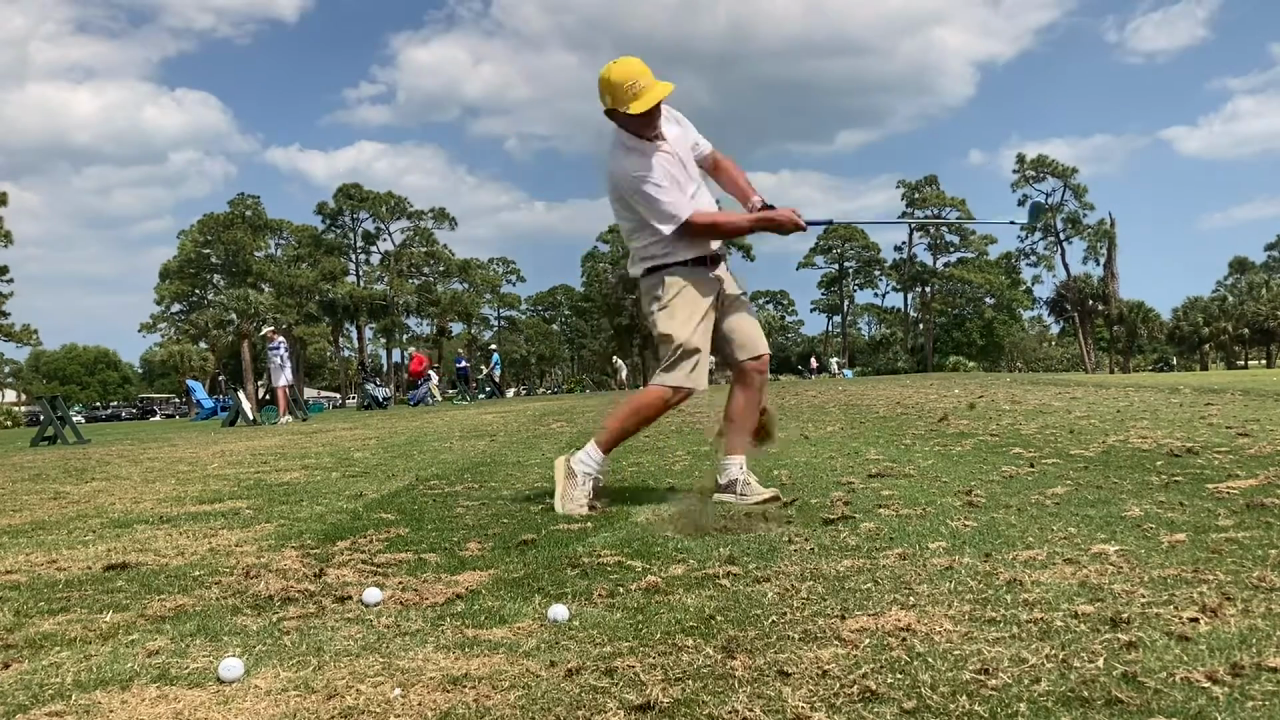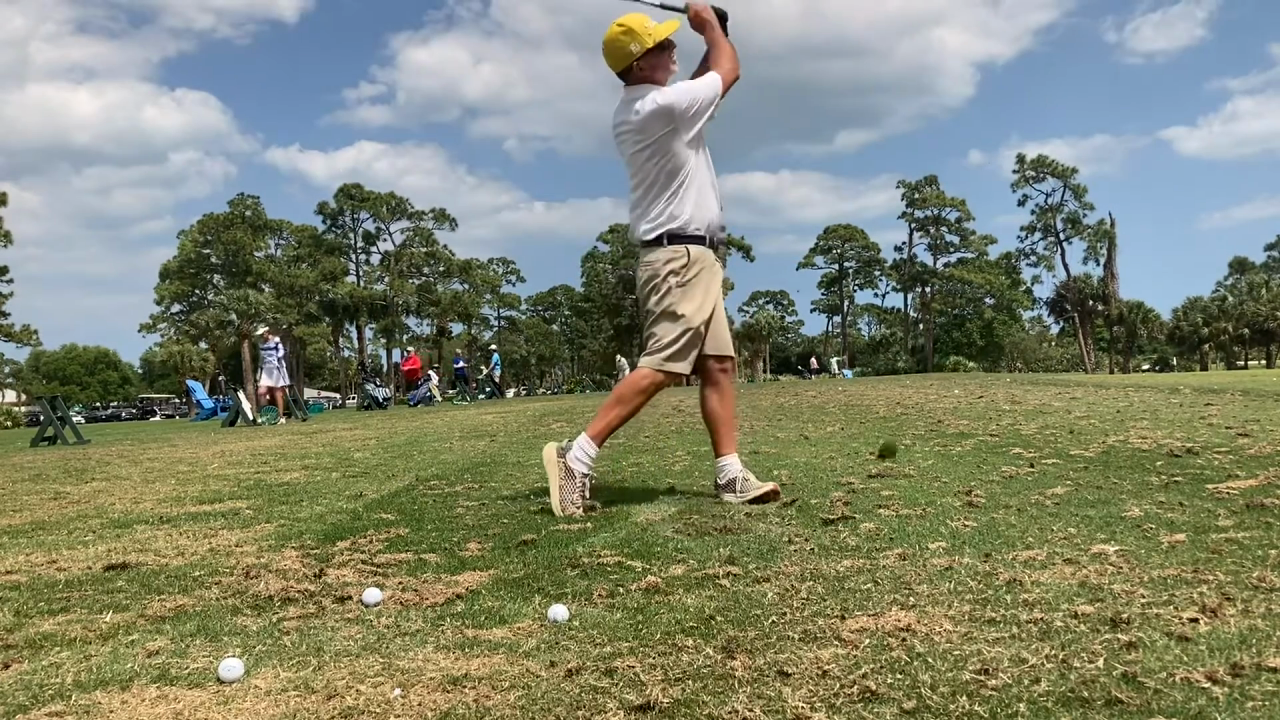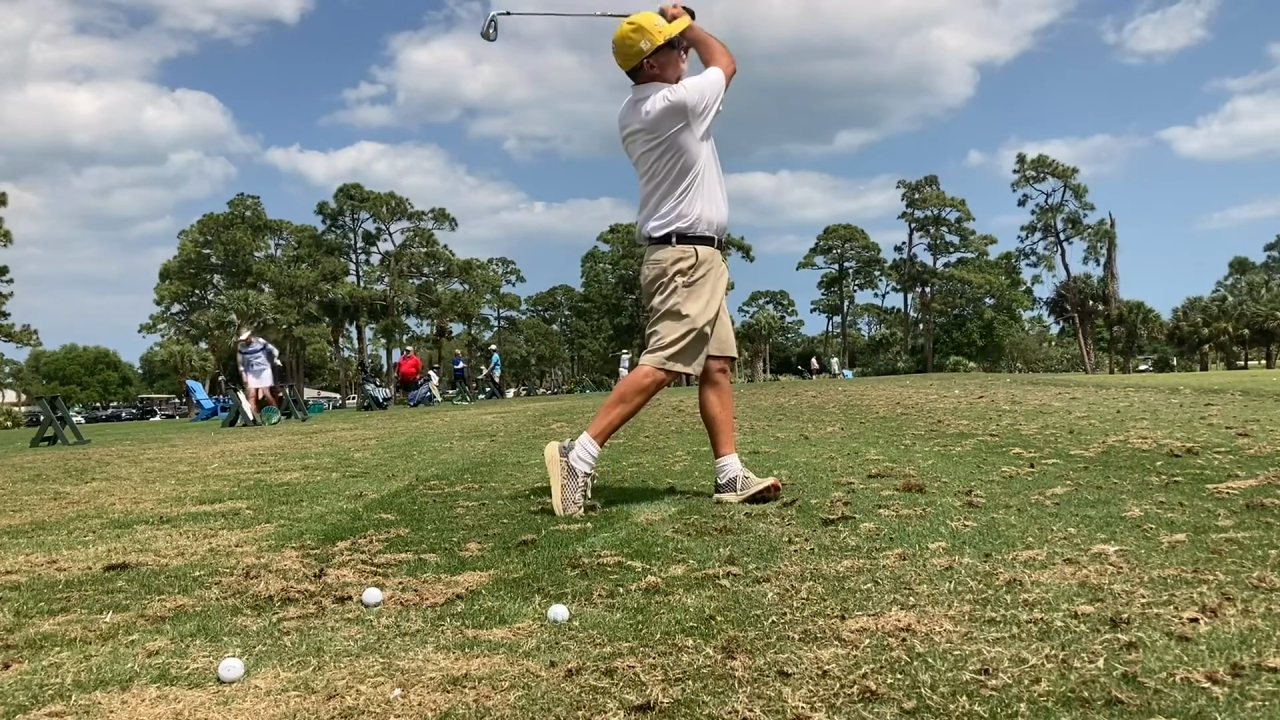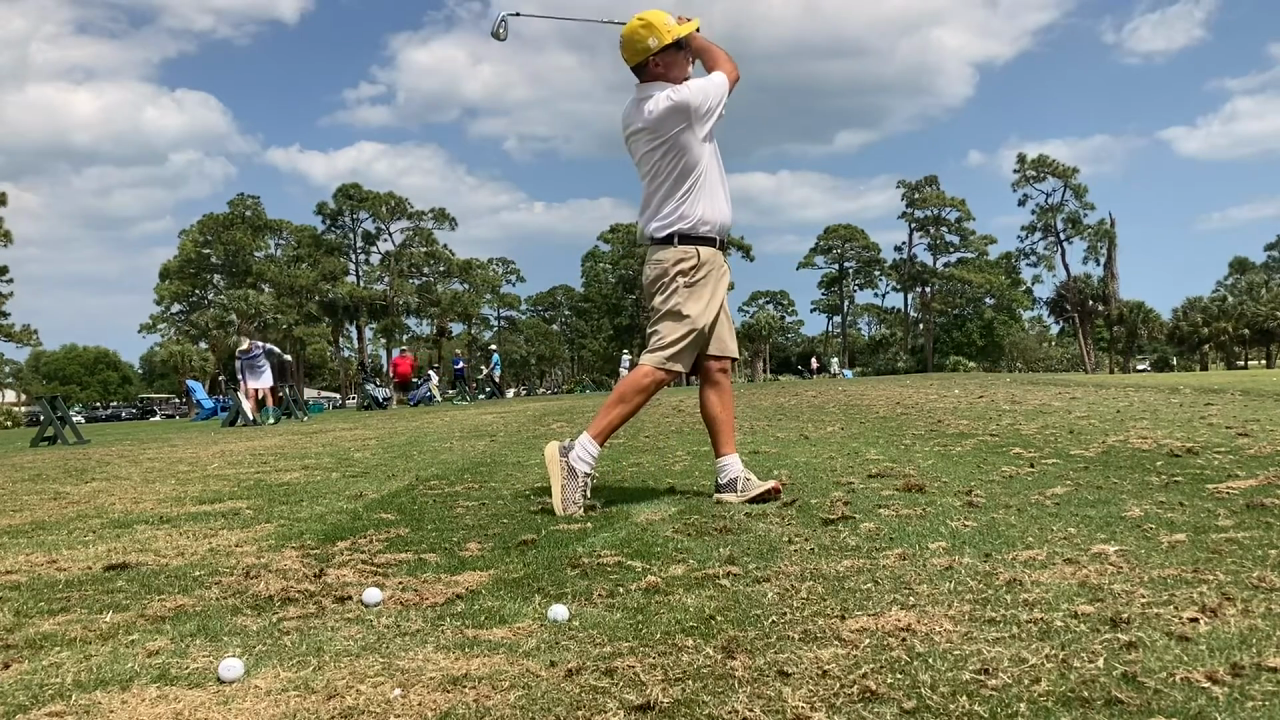
dt=0.5s
person 1, frame 1
left shoulder: (669, 118)
right shoulder: (629, 168)
left elbow: (718, 163)
right elbow: (697, 224)
left wrist: (754, 201)
right wrist: (765, 222)
left hip: (711, 270)
right hip: (671, 278)
left knee: (752, 361)
right knee: (675, 384)
left ankle: (733, 476)
right ankle: (584, 463)
person 1, frame 2
left shoulder: (636, 109)
right shoulder: (663, 105)
left elbow: (703, 84)
right elbow: (728, 73)
left wrist: (711, 47)
right wrist: (710, 26)
left hip: (688, 256)
right hip: (681, 256)
left knee: (718, 366)
right knee: (660, 368)
left ankle: (731, 476)
right ankle: (576, 456)
person 1, frame 3
left shoulder: (634, 111)
right shoulder: (676, 102)
right elbow: (724, 63)
left wrist: (678, 34)
right wrist: (686, 24)
left hip: (691, 256)
right hip: (687, 255)
left knee: (716, 366)
right knee: (661, 366)
left ankle: (730, 474)
right ankle: (578, 455)
person 1, frame 4
left shoulder: (639, 109)
right shoulder: (680, 102)
right elbow: (728, 71)
left wrist: (685, 44)
right wrist: (696, 39)
left hip: (693, 256)
right hip: (688, 256)
left knee: (717, 366)
right knee: (661, 365)
left ankle: (731, 475)
right ankle: (577, 455)
